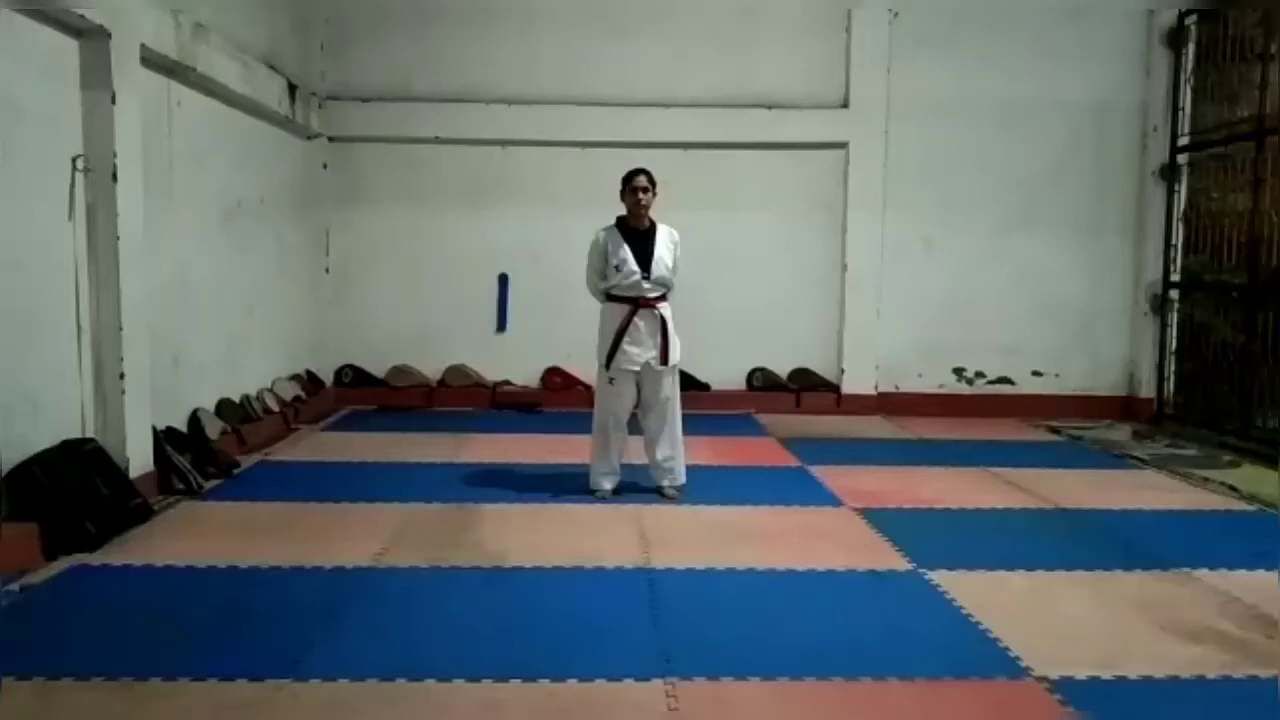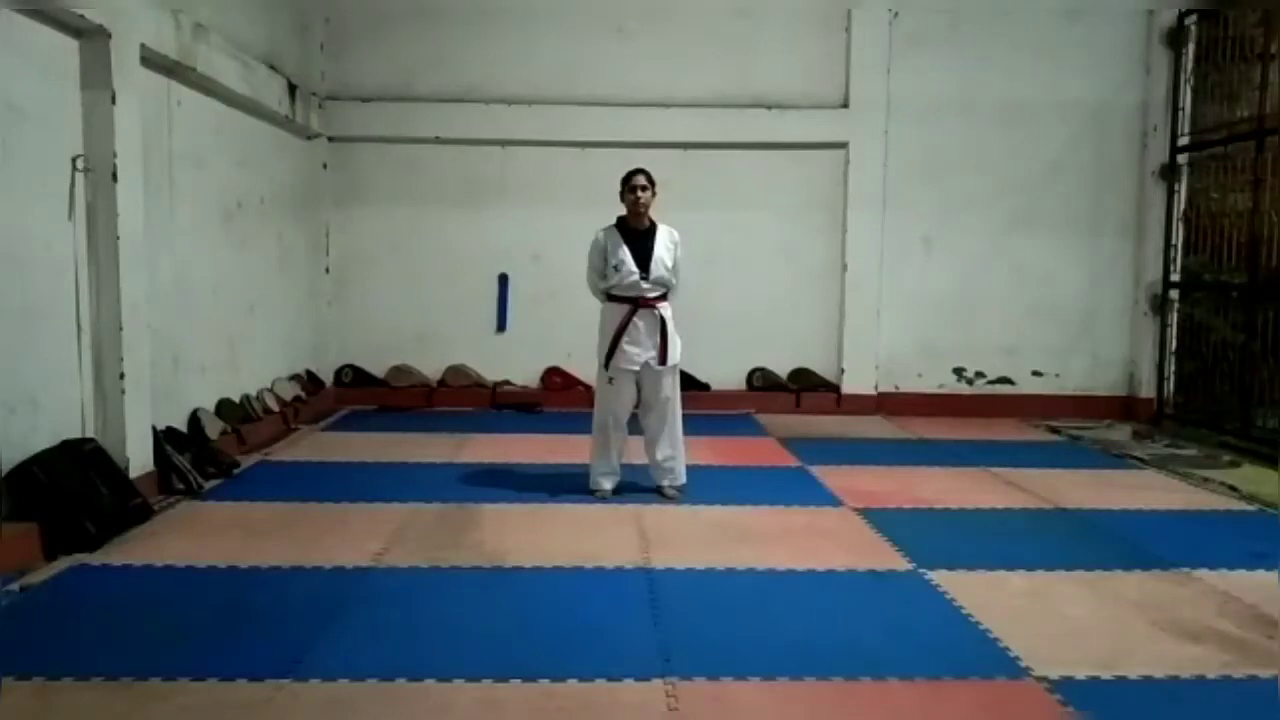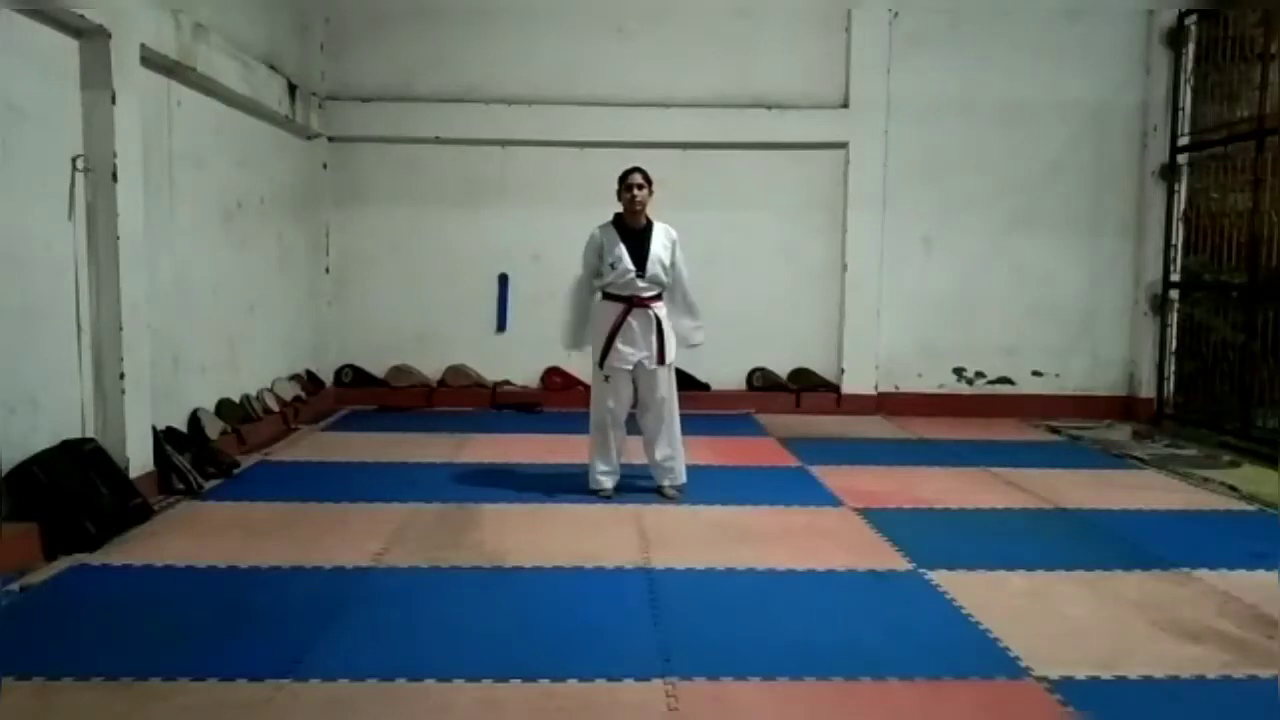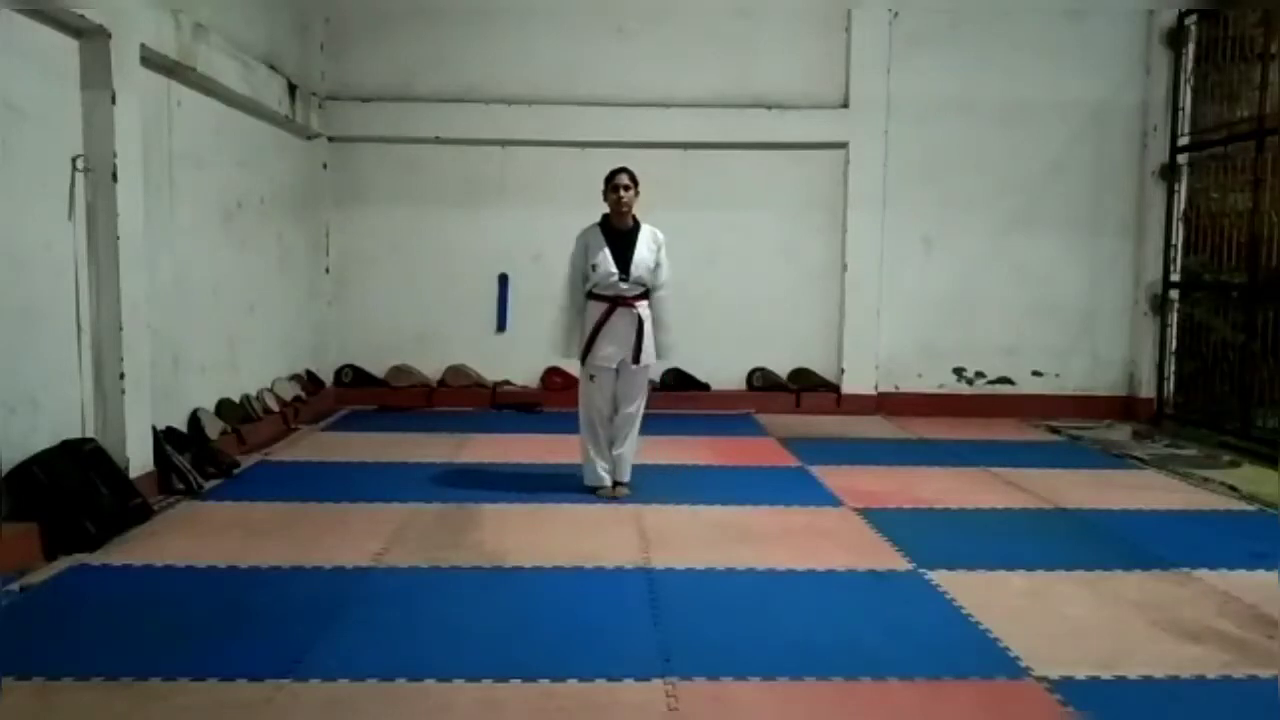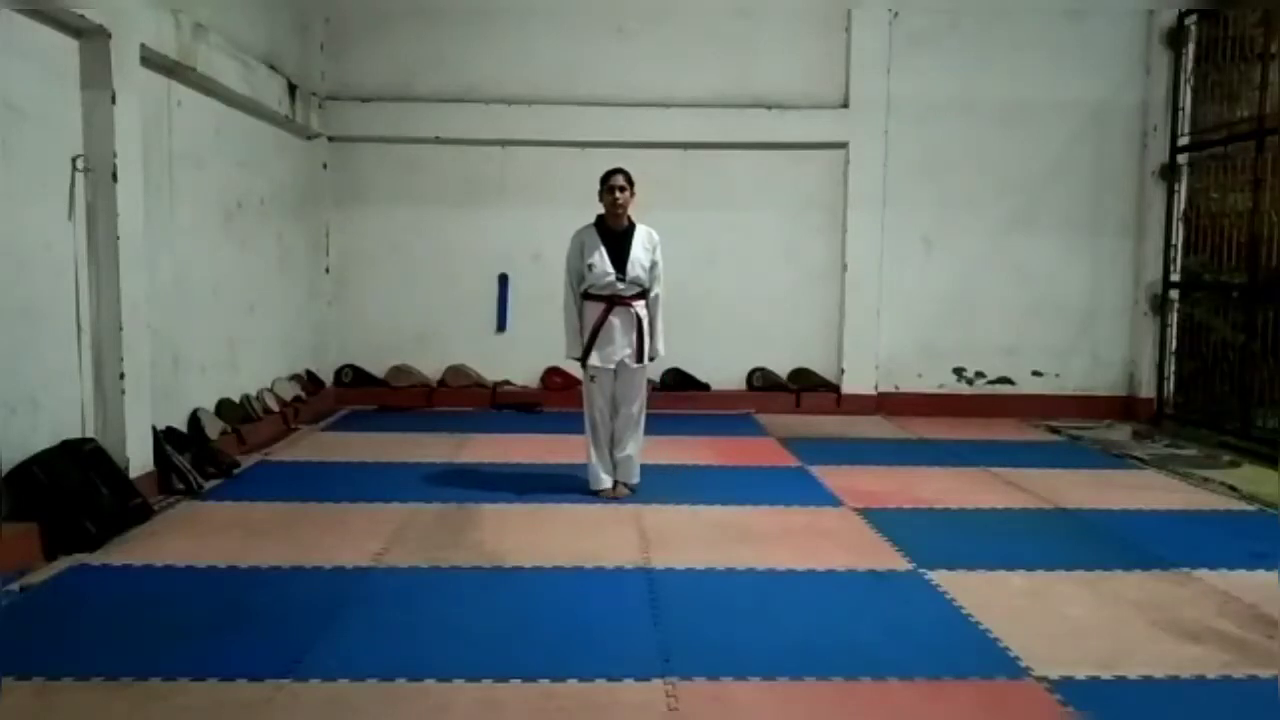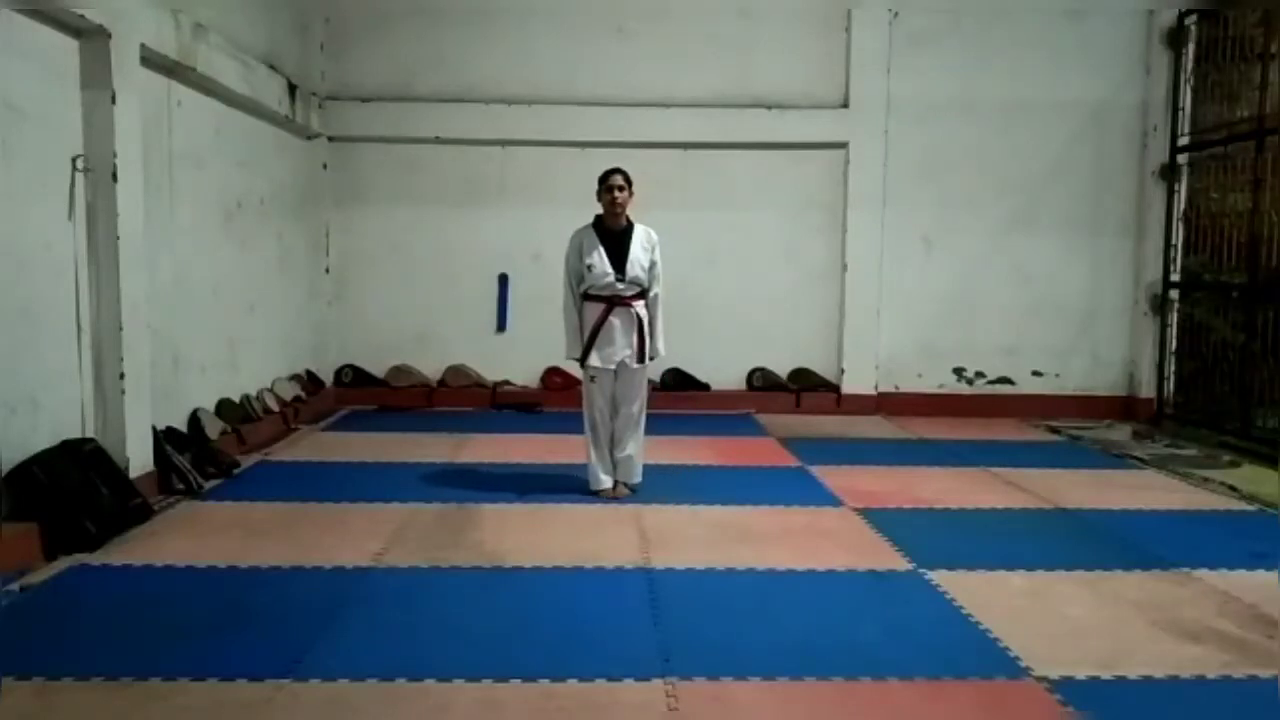
dt=0.4s
person 1, frame 1
left shoulder: (670, 237)
right shoulder: (605, 238)
right elbow: (595, 283)
left wrist: (649, 306)
right wrist: (625, 306)
left hip: (658, 327)
right hip: (620, 326)
left knee: (662, 408)
right knee: (612, 409)
left ankle: (668, 476)
right ankle: (605, 478)
person 1, frame 2
left shoulder: (670, 238)
right shoulder: (605, 238)
right elbow: (596, 283)
left wrist: (651, 308)
right wrist: (626, 307)
left hip: (658, 327)
right hip: (619, 326)
left knee: (663, 407)
right knee: (612, 408)
left ankle: (668, 476)
right ankle: (604, 478)
person 1, frame 3
left shoulder: (668, 236)
right shoulder: (602, 236)
left elbow: (679, 286)
right elbow: (586, 286)
left wrist: (691, 328)
right wrist: (576, 331)
left hip: (654, 325)
right hip: (615, 324)
left knee: (662, 407)
right knee: (609, 408)
left ankle: (669, 477)
right ankle: (605, 477)
person 1, frame 4
left shoulder: (653, 239)
right shoulder: (588, 238)
left elbow: (659, 291)
right elbow: (576, 290)
left wrist: (659, 339)
right wrist: (574, 339)
left hip: (636, 327)
right hip: (599, 326)
left knee: (629, 408)
right knee: (596, 407)
left ankle: (620, 475)
right ankle: (600, 476)
person 1, frame 5
left shoulder: (648, 238)
right shoulder: (583, 238)
left elbow: (655, 292)
right elbow: (572, 292)
left wrist: (655, 341)
right wrist: (575, 342)
left hip: (634, 327)
right hip: (597, 327)
left knee: (630, 408)
right knee: (599, 408)
left ankle: (625, 475)
right ankle: (603, 477)
person 1, frame 6
left shoulder: (647, 237)
right shoulder: (582, 238)
left elbow: (654, 291)
right elbow: (572, 292)
left wrist: (655, 341)
right wrist: (575, 343)
left hip: (634, 327)
right hip: (597, 328)
left knee: (630, 408)
right knee: (598, 408)
left ankle: (625, 476)
right ankle: (603, 478)
